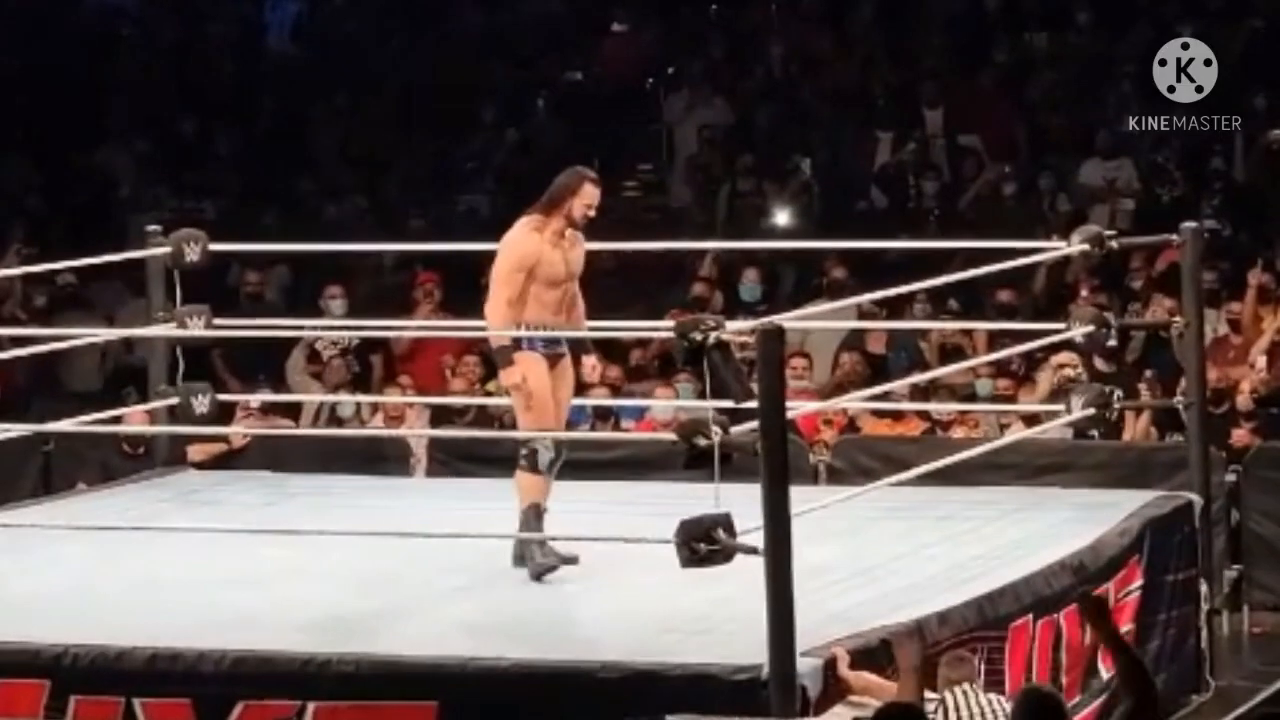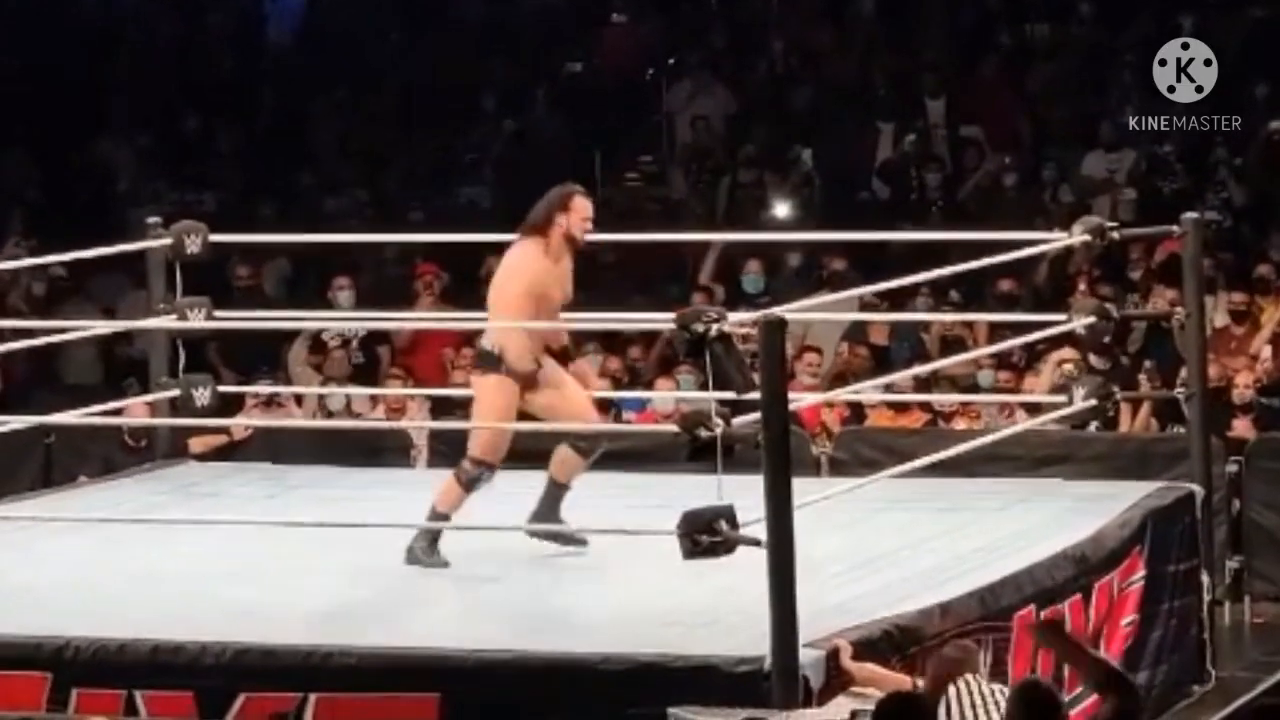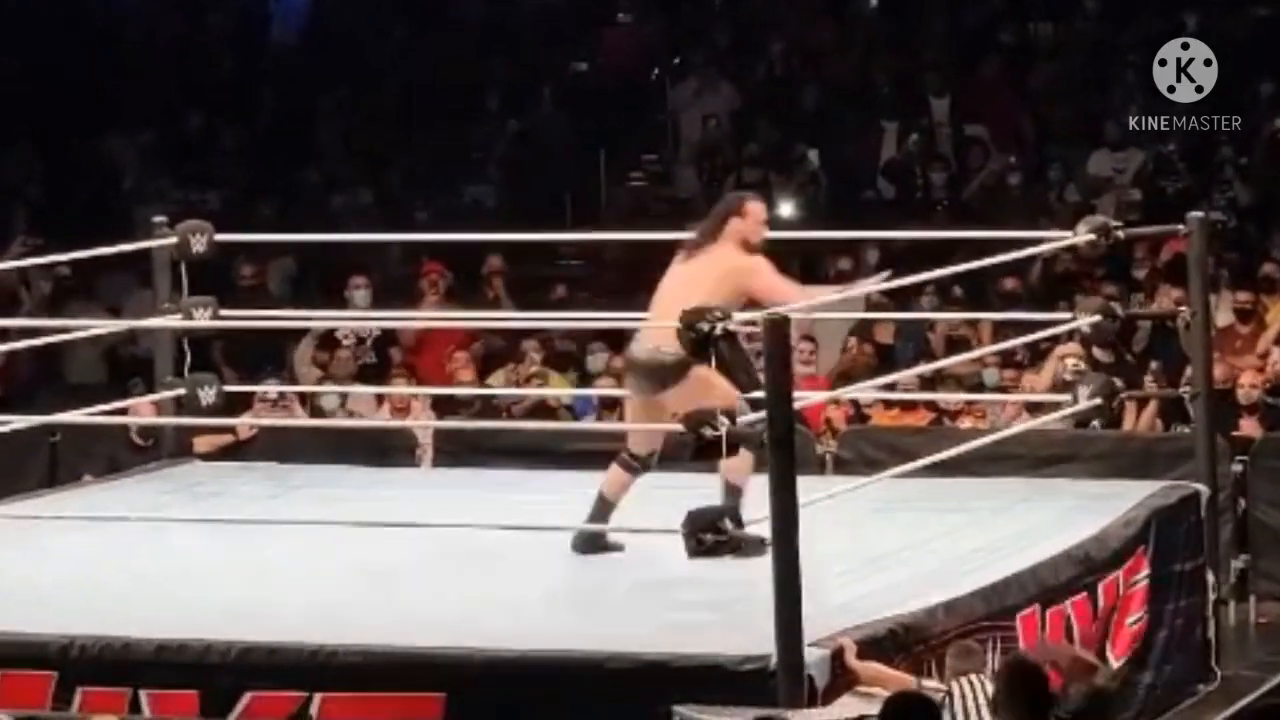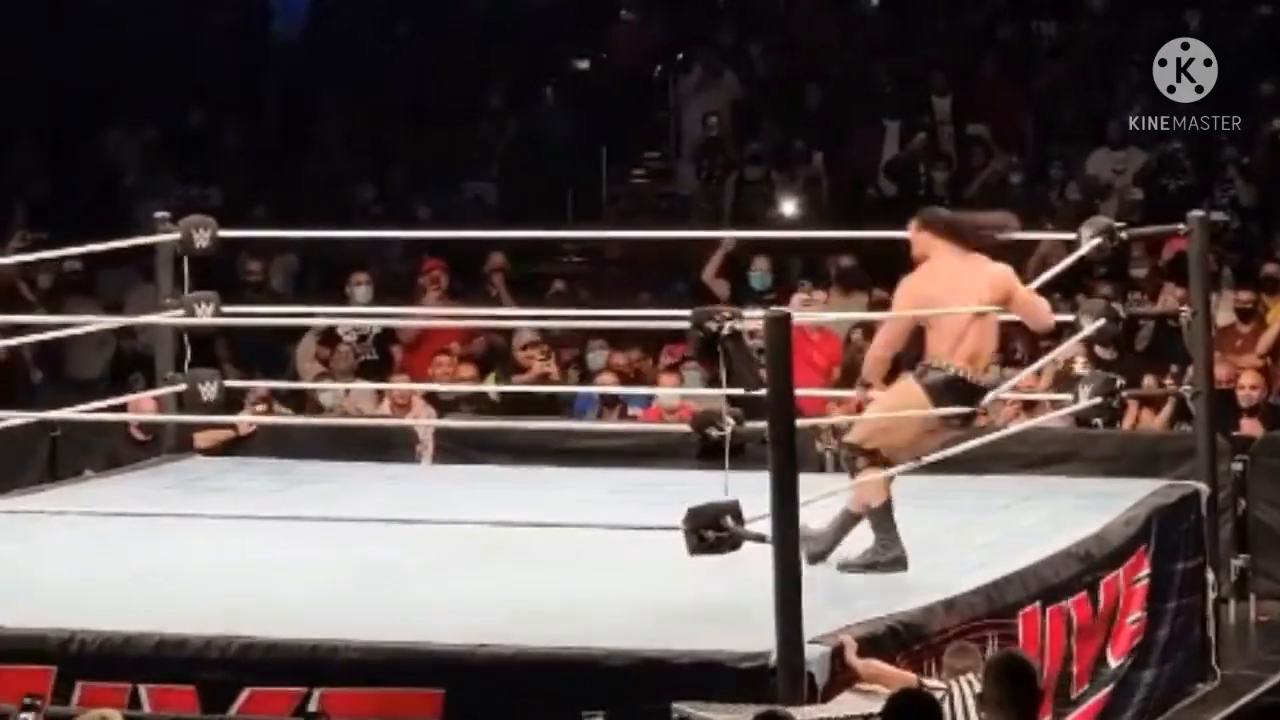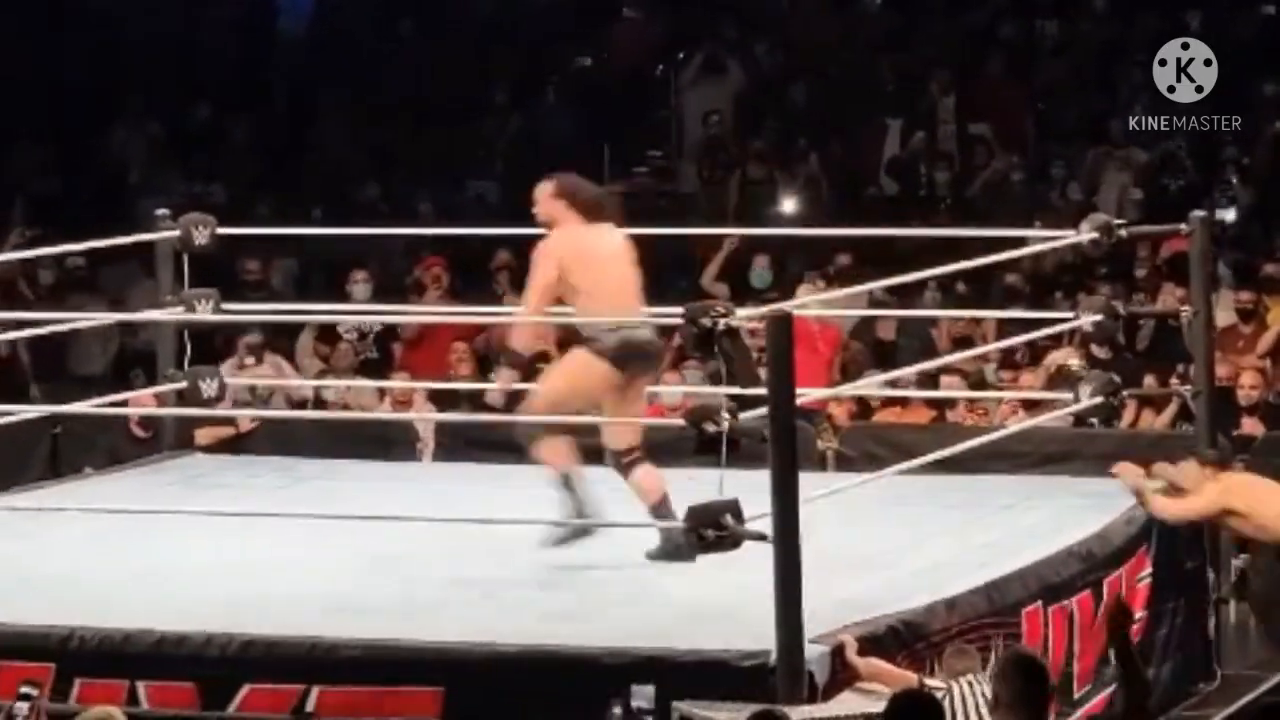
dt=0.5s
person 1, frame 1
left shoulder: (575, 239)
right shoulder: (525, 238)
right elbow: (498, 303)
left wrist: (585, 348)
right wrist: (505, 361)
left hip: (556, 344)
right hip: (524, 342)
left knee: (551, 445)
right knee: (538, 440)
left ankle: (529, 540)
right ankle: (533, 541)
person 1, frame 2
left shoulder: (565, 257)
right shoulder: (528, 260)
right elbow: (513, 327)
left wrist: (567, 359)
right wrist: (536, 375)
left hip: (537, 360)
right hip: (501, 363)
left knee: (590, 431)
right knee: (485, 460)
left ankle: (546, 514)
right ankle: (425, 540)
person 1, frame 3
left shoulder: (689, 255)
right shoulder: (744, 263)
right elbow: (796, 301)
left hip: (641, 358)
right hip: (670, 366)
left knee: (639, 452)
right knee: (741, 435)
left ankle: (592, 532)
person 1, frame 4
left shoulder: (916, 284)
right shoulder: (998, 274)
left elbow: (881, 352)
right elbow: (1045, 321)
left wrist: (869, 381)
left hip: (938, 383)
right hip: (971, 393)
left knee: (857, 447)
right knee: (876, 452)
left ankle: (888, 546)
right ankle: (834, 533)
person 1, frame 5
left shoulder: (553, 246)
right shoulder: (617, 238)
left elbow: (532, 310)
left wrist: (510, 366)
left hip: (607, 345)
right hip: (642, 343)
left knee: (532, 418)
right knee: (625, 451)
left ankle: (578, 507)
right ankle: (675, 537)
